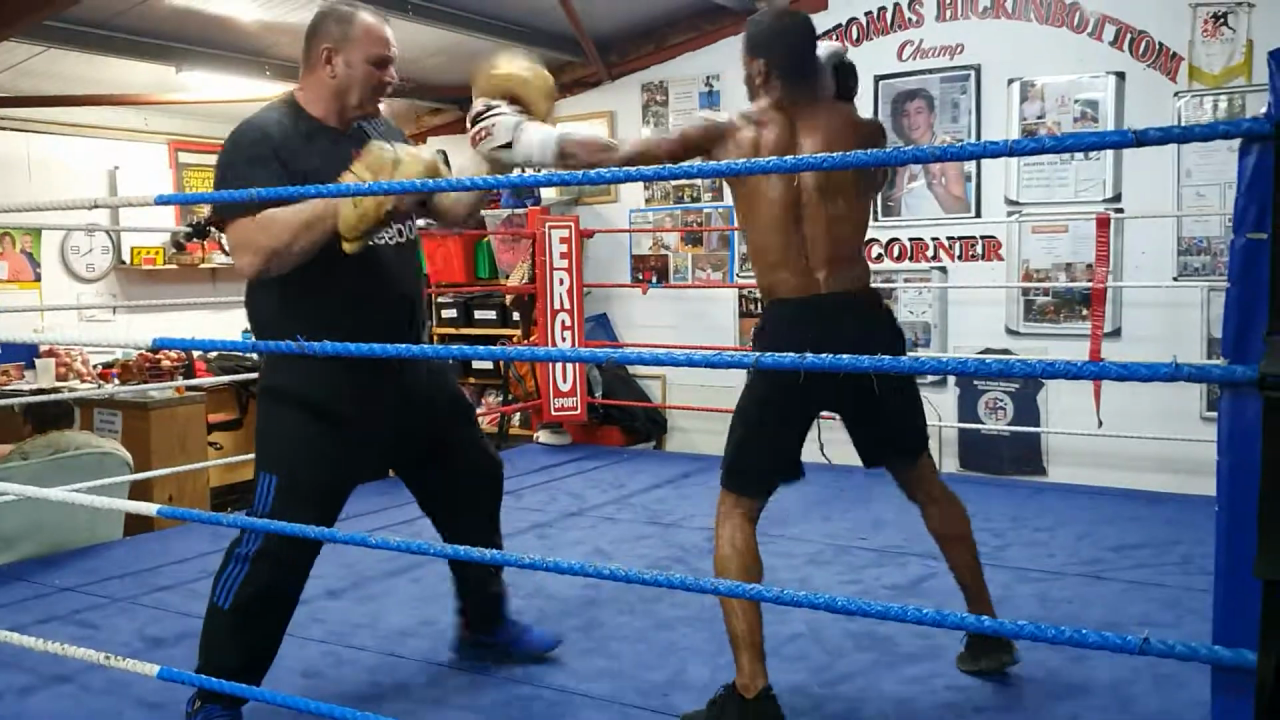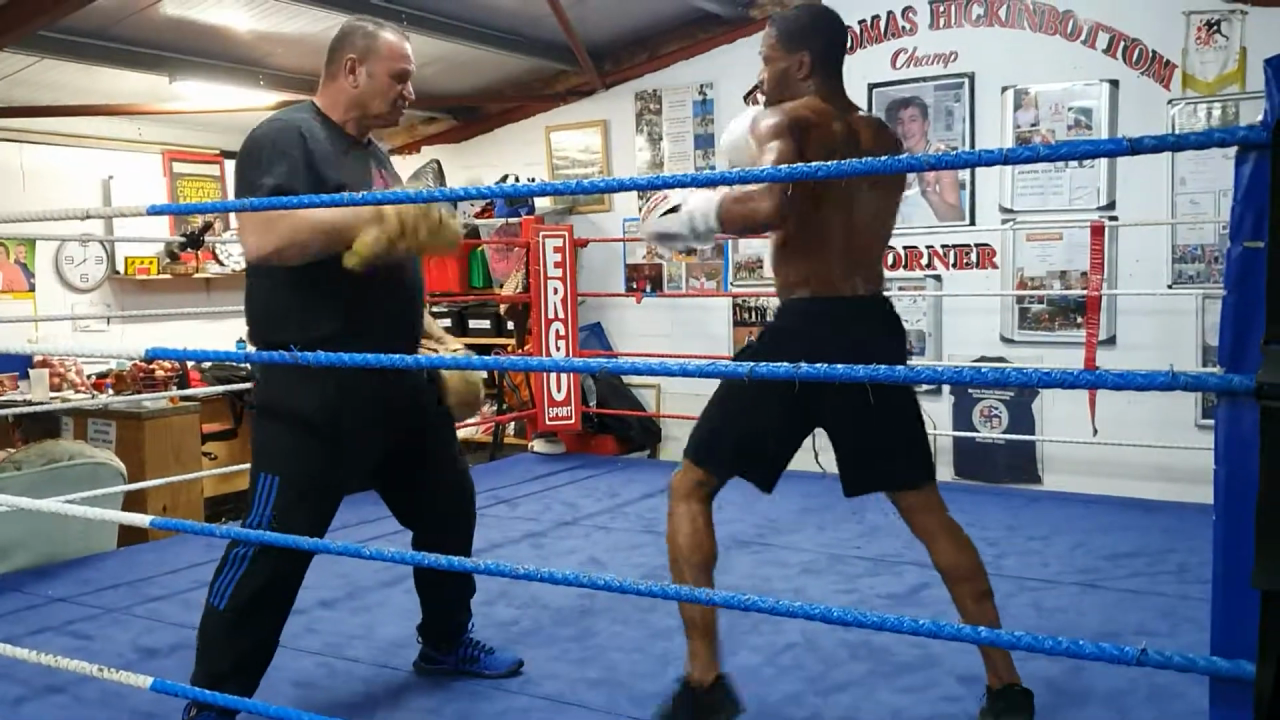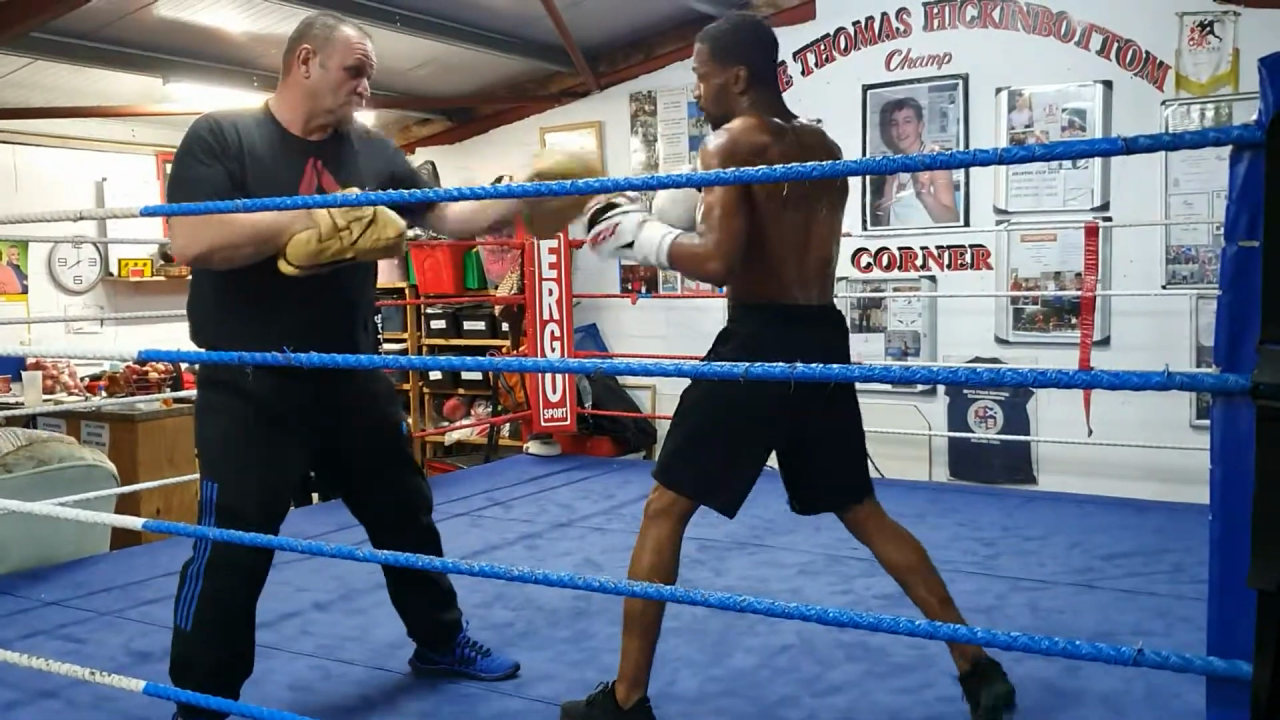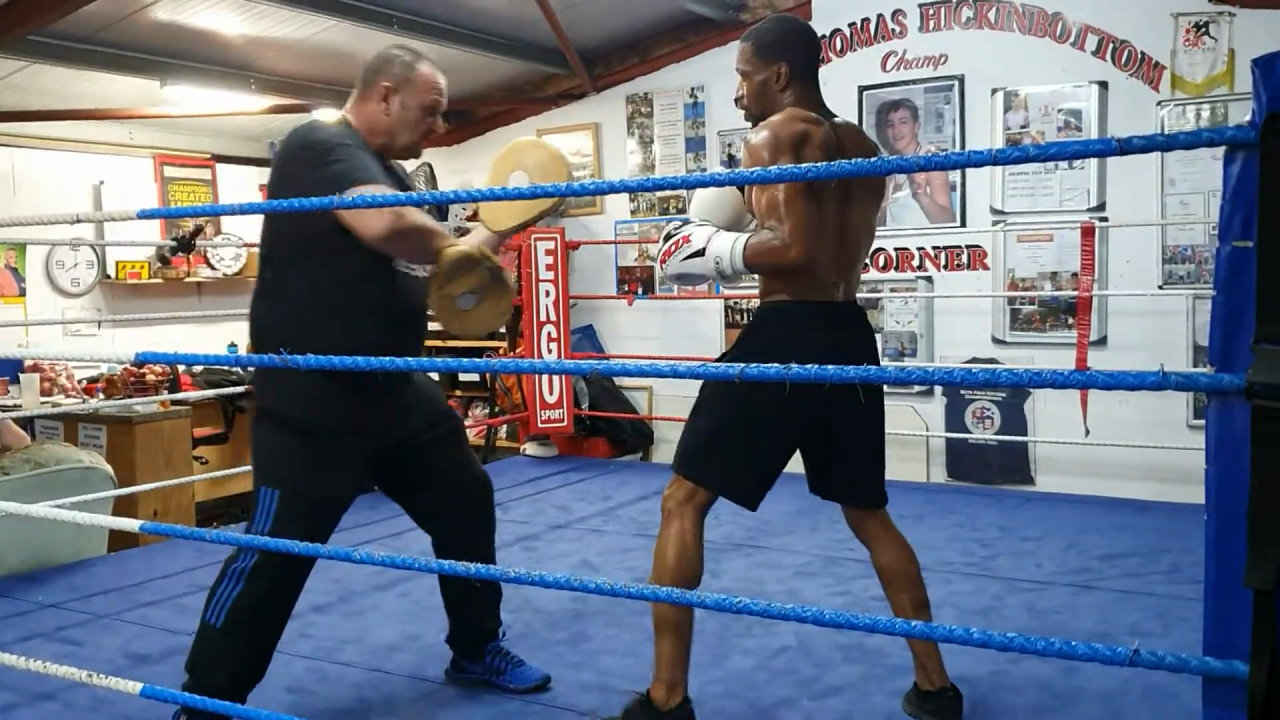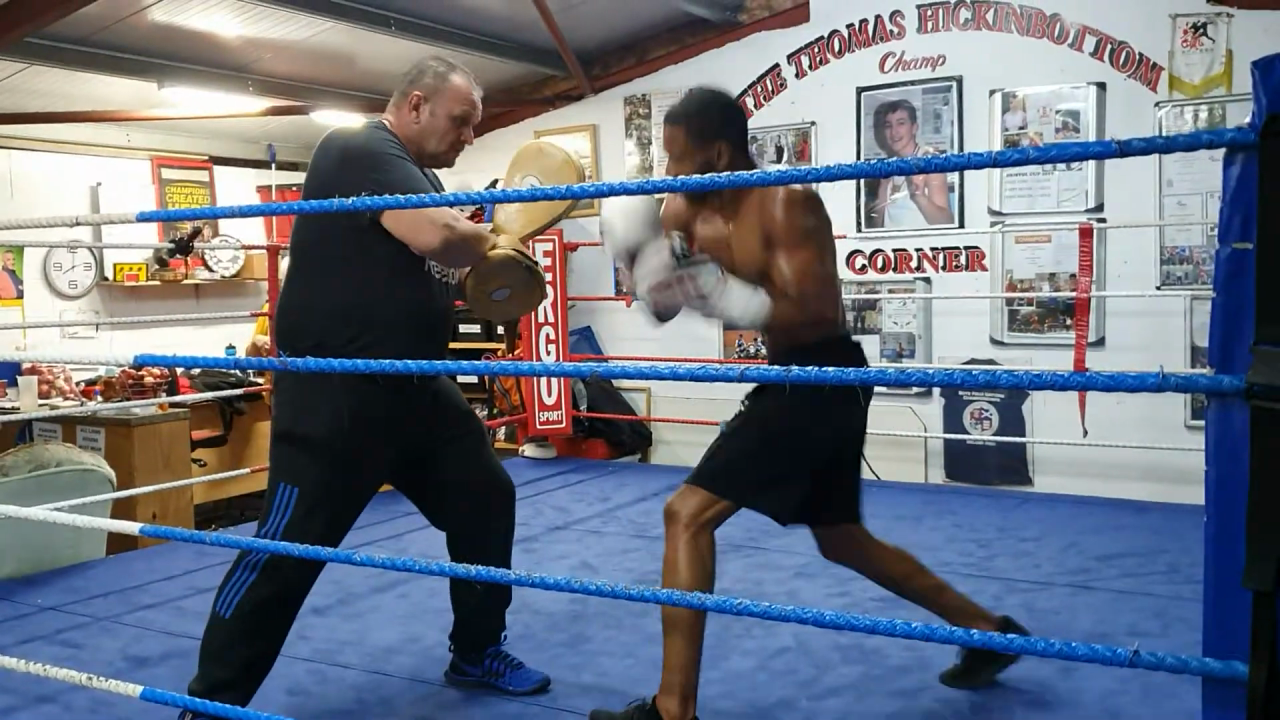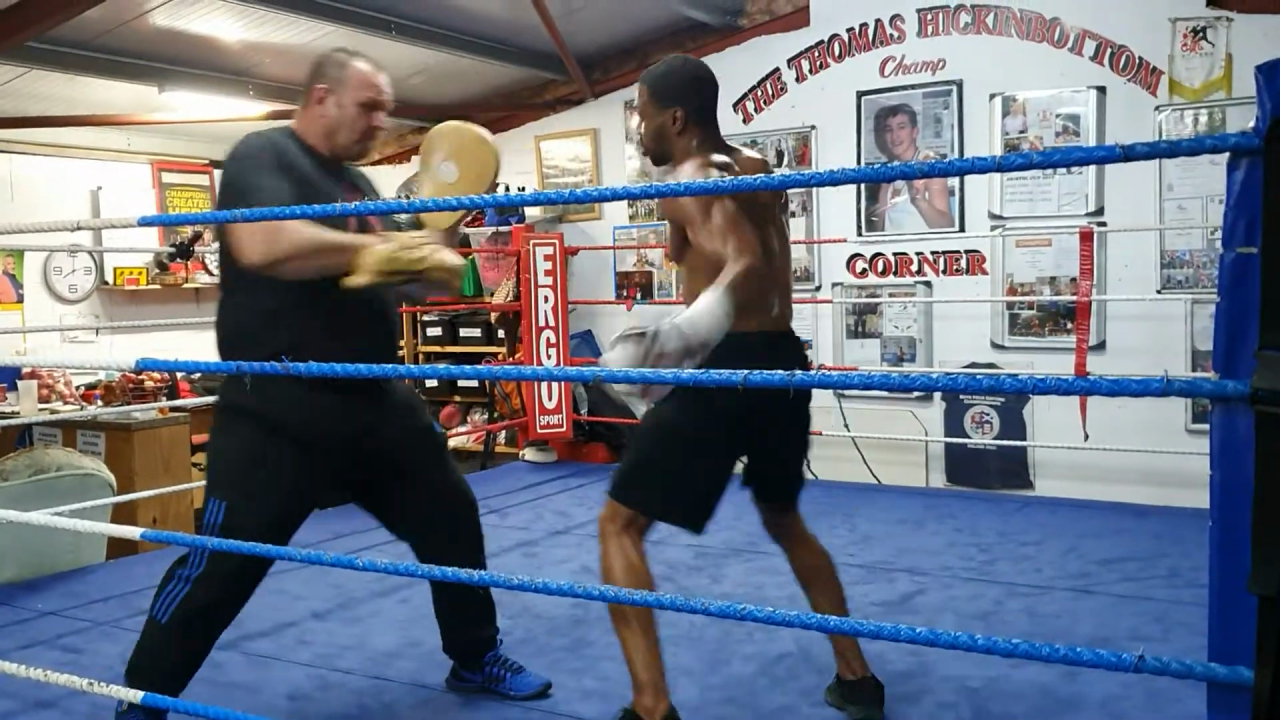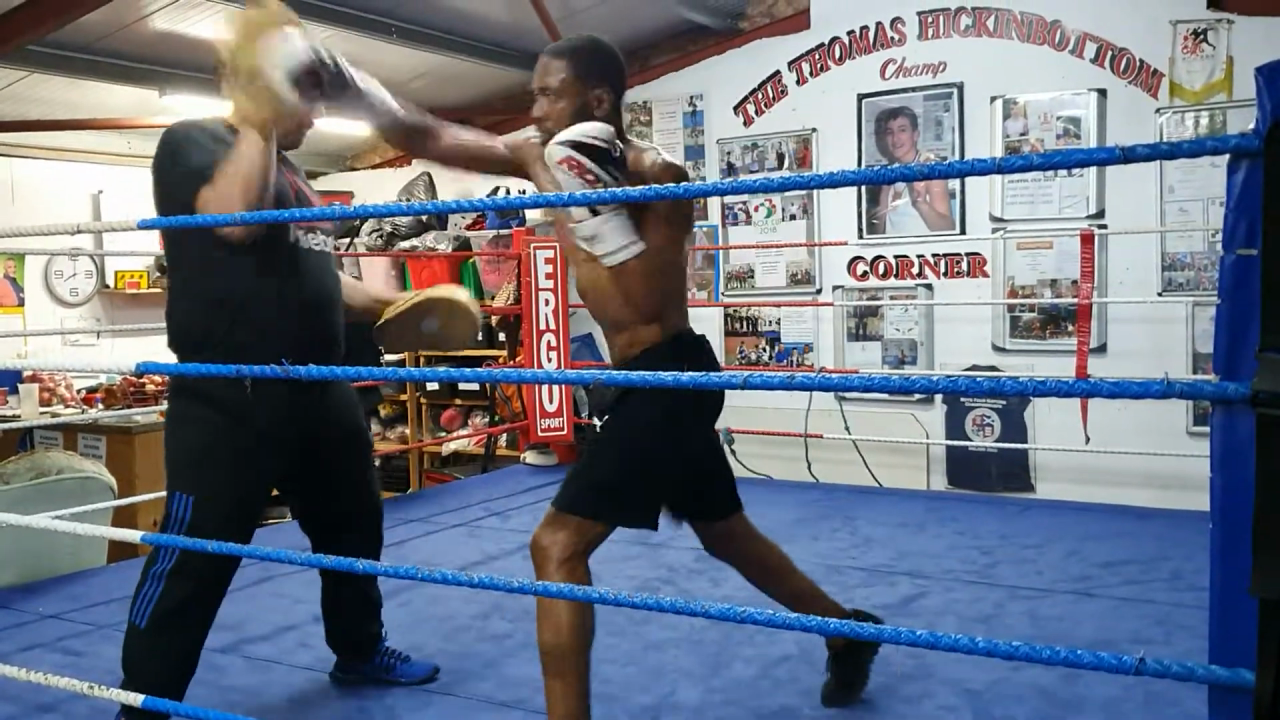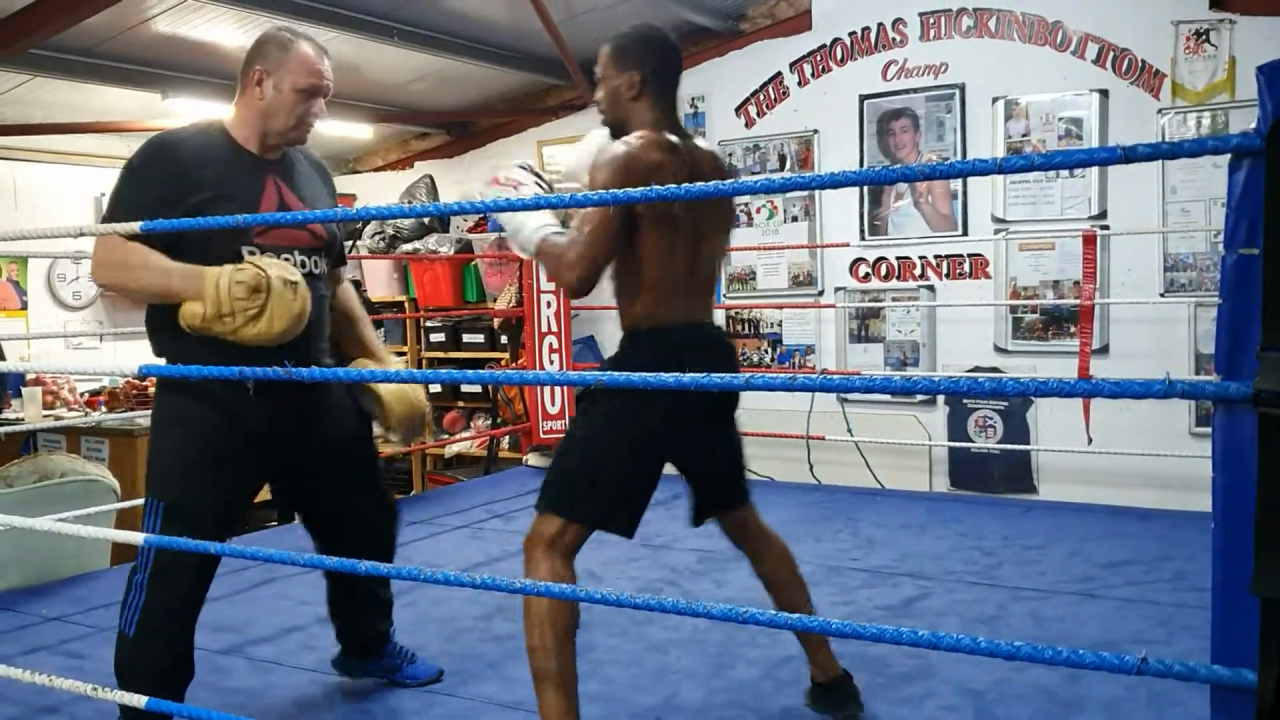
dt=0.5s
person 1, frame 1
left shoulder: (379, 135)
right shoulder: (263, 139)
left elbow: (449, 210)
right elbow: (254, 251)
right wrist: (352, 202)
left hip: (407, 366)
right hip: (315, 383)
left knee: (475, 481)
right knee: (276, 541)
left ankle: (485, 626)
person 1, frame 2
left shoulder: (374, 154)
right shoulder: (287, 136)
right elbow: (264, 239)
left wrist: (428, 336)
right wrist: (382, 218)
left hip: (398, 376)
right hip: (312, 385)
left knee: (448, 505)
right knee: (275, 542)
left ankle: (447, 641)
person 1, frame 3
left shoulder: (368, 151)
right shoulder: (221, 136)
left elbow: (447, 218)
right elbow: (192, 240)
left wrist: (524, 198)
right wrist: (313, 225)
left hip: (351, 381)
right hip: (250, 389)
left knee: (404, 513)
right knee: (231, 550)
left ankle: (439, 641)
person 1, frame 4
left shoulder: (388, 169)
right shoulder: (319, 145)
left elbow: (412, 258)
right elbow: (389, 227)
left wrist: (492, 231)
right wrist: (457, 245)
left hip: (396, 387)
right hip: (311, 395)
left knee: (467, 503)
right knee: (277, 550)
left ankle: (477, 650)
person 1, frame 5
left shoulder: (419, 172)
right shoulder: (359, 151)
left elbow: (443, 269)
right elbow: (436, 235)
left wrist: (508, 240)
right wrist: (489, 242)
left hip: (416, 388)
right hip: (335, 393)
left knee: (487, 502)
right knee: (290, 548)
left ankle: (477, 652)
person 1, frame 6
left shoulder: (357, 185)
right shoulder: (264, 157)
right elbow: (266, 244)
right wrist: (377, 249)
left hip: (374, 397)
right hip: (277, 404)
left knee: (448, 517)
right knee: (223, 561)
left ankle: (476, 658)
person 1, frame 7
left shoulder: (286, 167)
right shoulder: (193, 142)
right elbow: (236, 220)
left wrist: (391, 305)
right wrist: (258, 124)
left hip: (319, 389)
right hip: (228, 397)
left knee: (354, 522)
right knee: (195, 556)
left ankle: (360, 651)
person 1, frame 8
left shoulder: (312, 172)
right shoulder: (176, 156)
right elbow: (110, 259)
left wrist: (376, 359)
right wrist: (210, 286)
left hip: (317, 393)
right hip: (214, 402)
left knee: (367, 516)
right knee: (178, 560)
left ankle: (369, 645)
person 2, frame 1
left shoulder: (735, 132)
right shoulder: (864, 132)
left elbow: (611, 159)
left wrist: (522, 135)
left hip: (794, 337)
right hip: (867, 326)
left knee: (738, 511)
right knee: (923, 484)
right ankle: (988, 630)
person 2, frame 2
left shoulder: (787, 121)
right shoulder: (883, 139)
left elbow: (762, 209)
left wrist: (687, 212)
left hip: (806, 333)
right hip: (875, 331)
left knee: (691, 489)
right knee: (927, 512)
person 2, frame 3
left shoulder: (729, 144)
right shoulder: (825, 149)
left elbow: (720, 263)
left wrist: (641, 236)
right wrist: (701, 221)
left hip: (758, 344)
right hip: (823, 342)
left knee: (663, 512)
right knee: (865, 514)
person 2, frame 4
left shoulder: (774, 136)
right shoulder: (862, 147)
left elbow: (793, 247)
left wrist: (712, 250)
right wrist: (736, 233)
left hip: (783, 337)
right hip: (848, 336)
left knee: (683, 503)
right knee: (868, 513)
person 2, frame 5
left shoulder: (785, 203)
right shoulder: (686, 207)
left elbow: (812, 311)
right elbow: (659, 300)
left wrist: (717, 294)
right wrist: (655, 263)
left hip: (815, 373)
right hip: (807, 376)
left knee: (689, 517)
right knee: (841, 536)
right ankle: (986, 629)
person 2, frame 6
left shoulder: (691, 178)
right shoulder: (756, 166)
left elbow: (745, 269)
left wrist: (679, 330)
left hip: (725, 368)
right hip: (783, 364)
left knee: (619, 527)
right knee: (788, 526)
person 2, frame 7
left shoulder: (660, 176)
right shoulder: (547, 154)
left elbow: (655, 304)
right elbow: (439, 138)
left wrist: (599, 208)
right wrist: (354, 86)
left hip: (671, 378)
right hip: (644, 381)
left knee: (557, 548)
right knee: (724, 533)
right ankle: (845, 630)
person 2, frame 8
left shoulder: (623, 156)
right shoulder: (714, 168)
left elbow: (578, 275)
left wrist: (528, 217)
left hip: (652, 364)
right hip: (709, 357)
left knee: (549, 541)
right knee: (741, 521)
